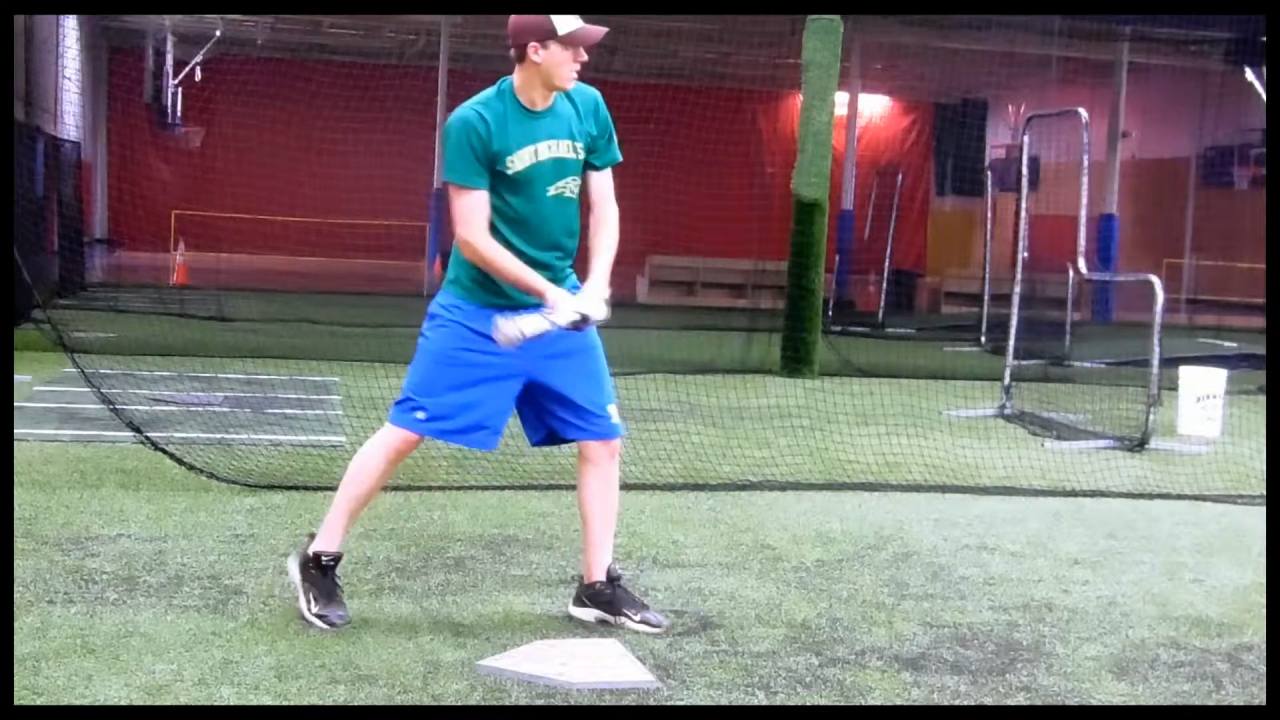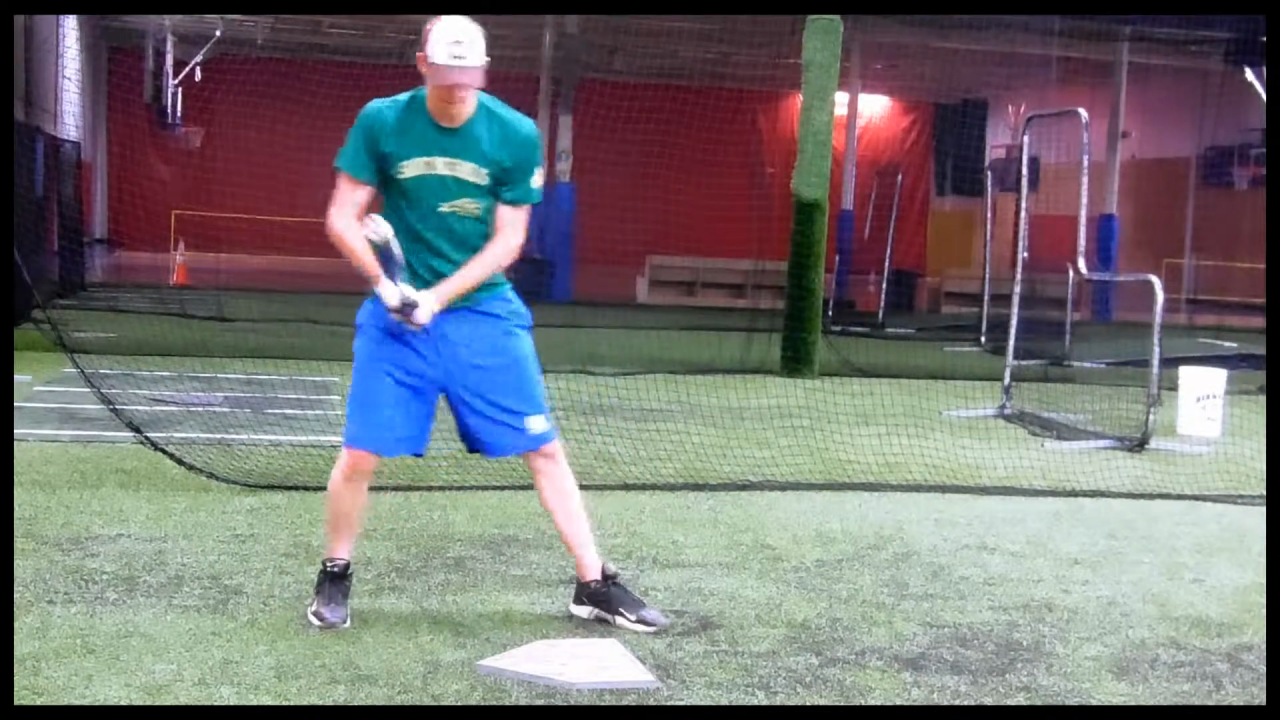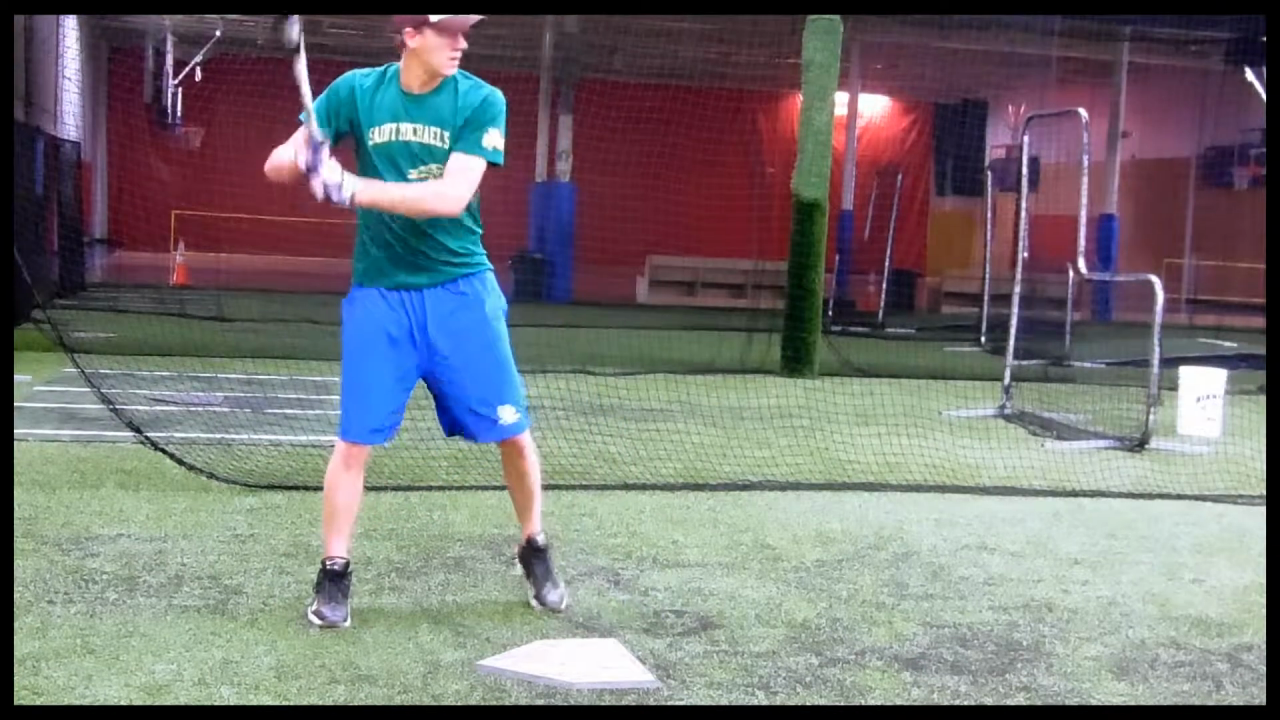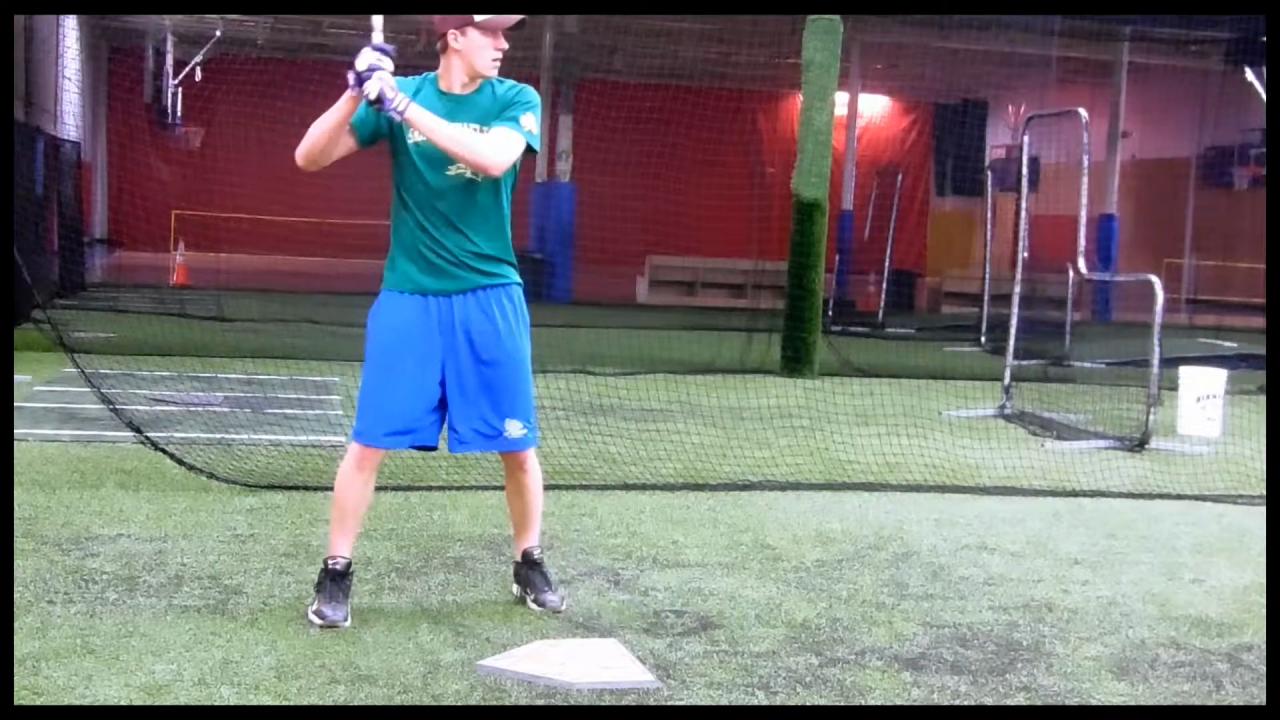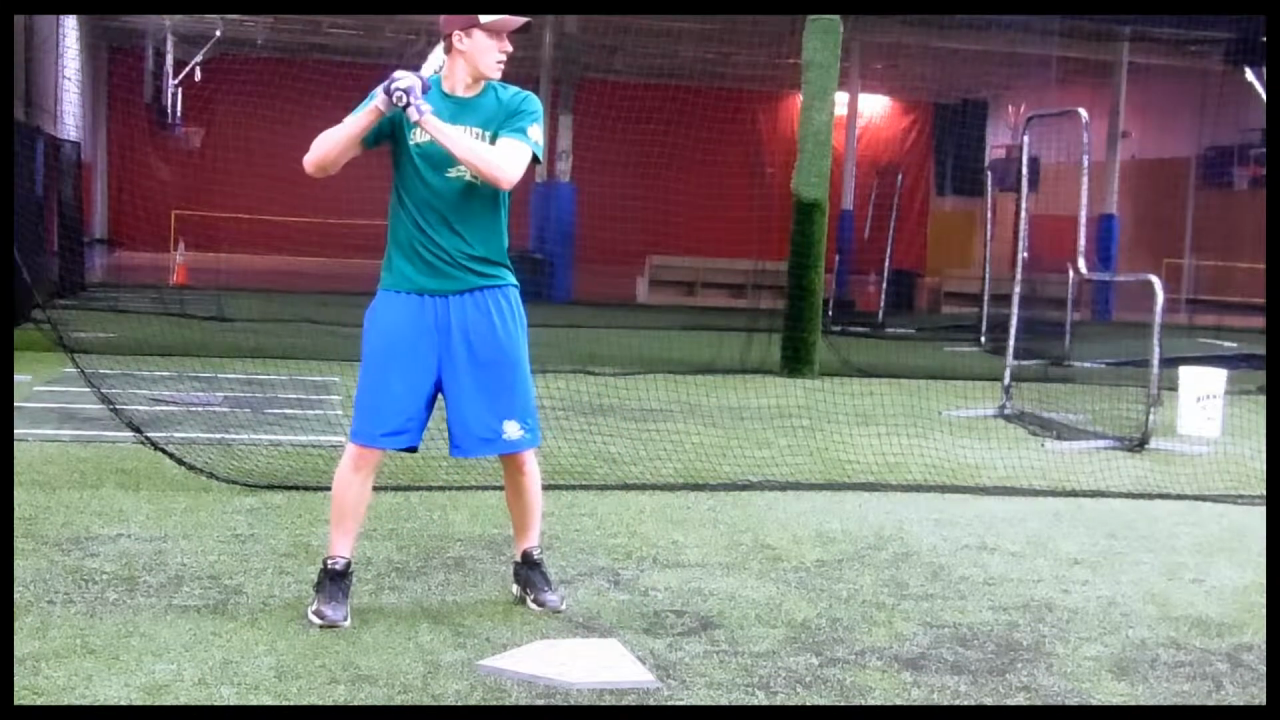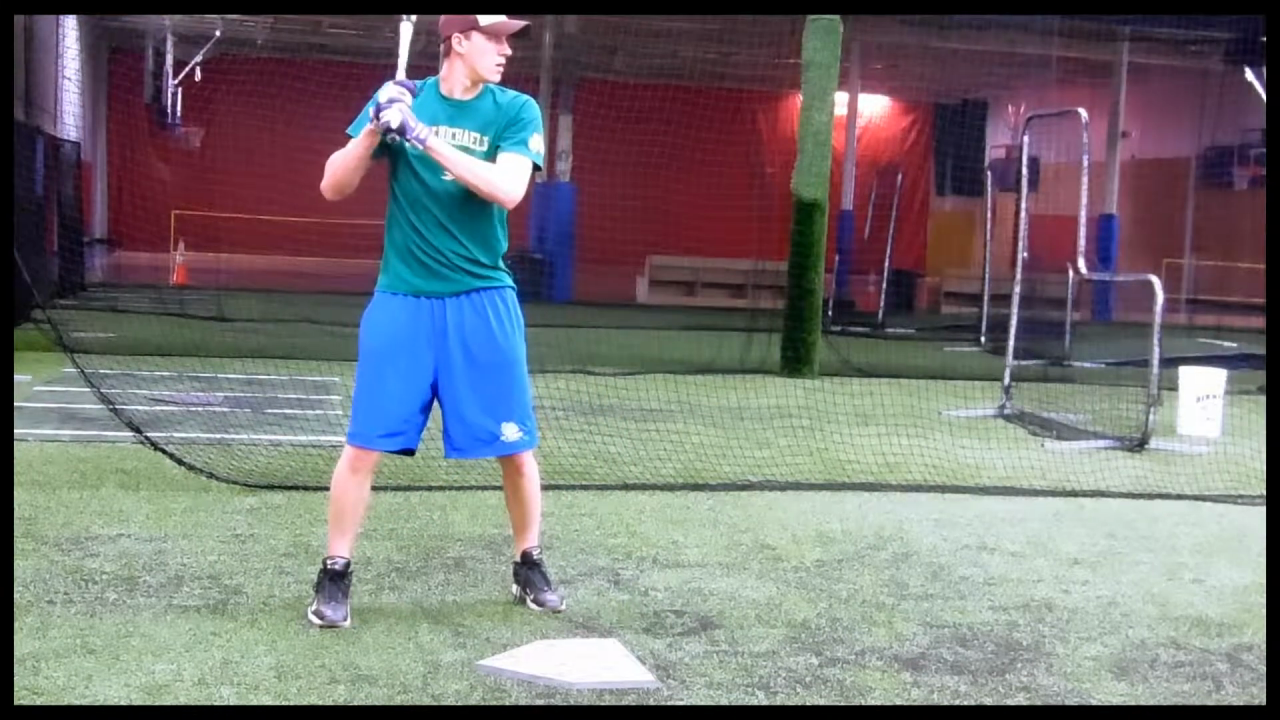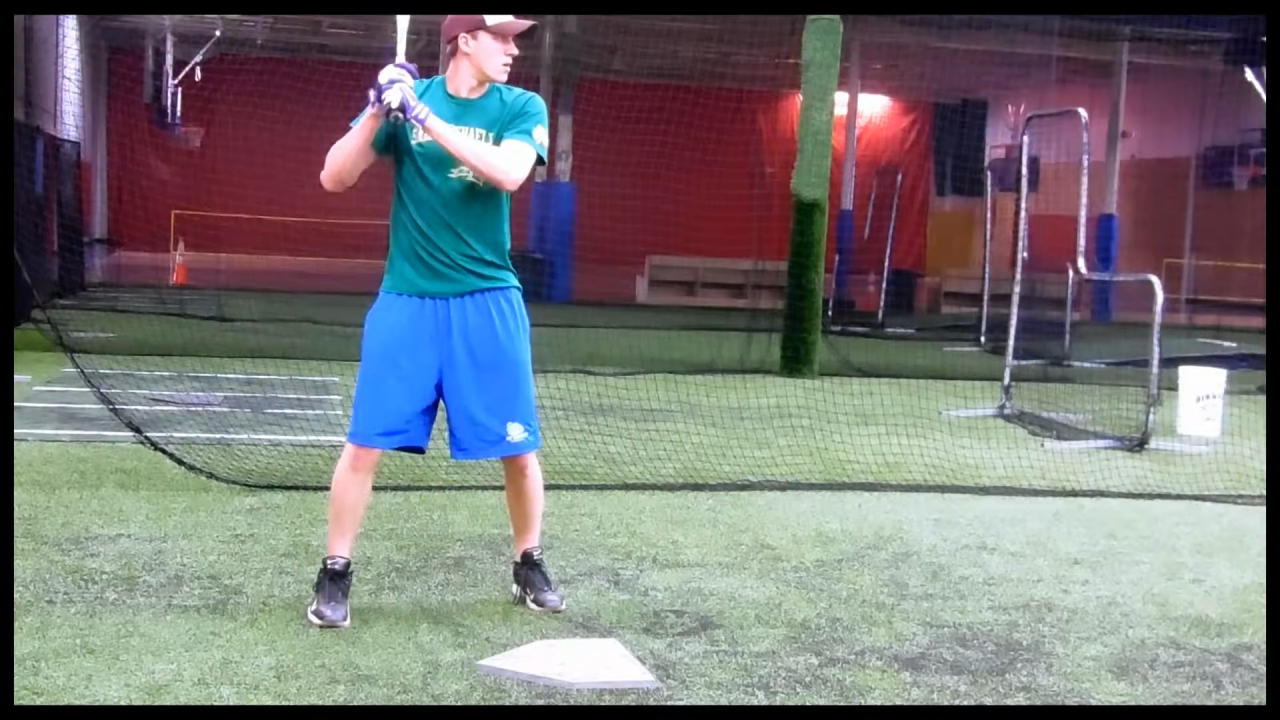
dt=0.4s
person 1, frame 1
left shoulder: (589, 107)
right shoulder: (474, 122)
left elbow: (602, 207)
right elbow: (471, 235)
left wrist: (594, 286)
right wrist: (549, 290)
left hip: (561, 309)
right hip: (477, 311)
left knee: (603, 441)
right knee: (404, 432)
left ankle: (597, 586)
right ankle: (320, 557)
person 1, frame 2
left shoulder: (517, 136)
right shoulder: (381, 121)
left elbow: (507, 242)
right elbow: (341, 218)
left wrist: (439, 297)
right wrist: (385, 282)
left hip: (484, 311)
right hip: (397, 314)
left knee: (542, 447)
right knee: (361, 453)
left ankle: (594, 583)
right ankle: (334, 574)
person 1, frame 3
left shoulder: (482, 101)
right shoulder: (354, 91)
left elbow: (452, 197)
right elbow: (277, 166)
left wrist: (351, 186)
right wrist: (303, 160)
left hip: (462, 289)
right hip: (379, 294)
left knee: (511, 432)
right knee: (354, 439)
left ankle: (533, 548)
right ankle: (334, 574)
person 1, frame 4
left shoulder: (517, 99)
right shoulder: (400, 92)
left elbow: (493, 158)
right elbow: (309, 158)
left wrist: (403, 106)
right wrist: (356, 95)
left hip: (491, 297)
right hip: (408, 297)
left knee: (518, 444)
right knee: (370, 441)
left ankle: (528, 563)
right ankle: (335, 574)
person 1, frame 5
left shoulder: (519, 105)
right shoulder: (403, 96)
left elbow: (505, 172)
right elbow: (317, 164)
left wrist: (426, 117)
right wrist: (381, 104)
left hip: (487, 299)
right hip: (405, 298)
left knee: (517, 445)
right knee: (367, 442)
left ankle: (529, 564)
right ankle: (335, 574)
person 1, frame 6
left shoulder: (518, 111)
right shoulder: (400, 97)
left elbow: (508, 190)
right elbow: (333, 187)
left wrist: (424, 137)
right wrist: (376, 127)
left hip: (484, 301)
right hip: (401, 300)
left knee: (515, 447)
right knee: (364, 445)
left ankle: (528, 563)
right ankle: (335, 574)
person 1, frame 7
left shoulder: (523, 107)
right shoulder: (406, 93)
left elbow: (508, 173)
right elbow: (333, 178)
left wrist: (423, 117)
right wrist: (378, 110)
left hip: (489, 301)
right hip: (407, 300)
left knee: (518, 447)
right knee: (365, 443)
left ankle: (529, 564)
right ankle: (334, 574)
